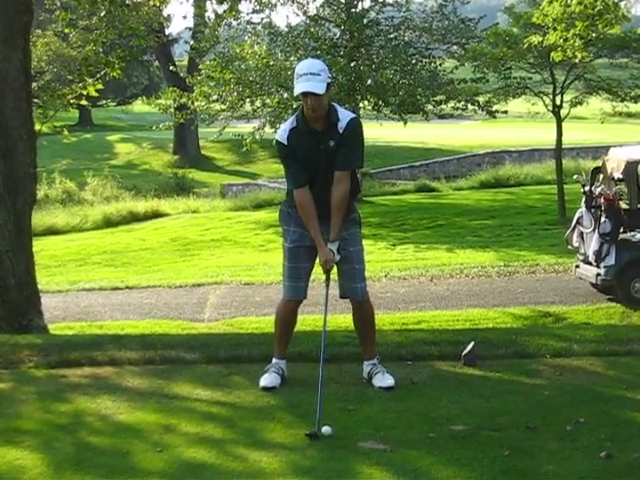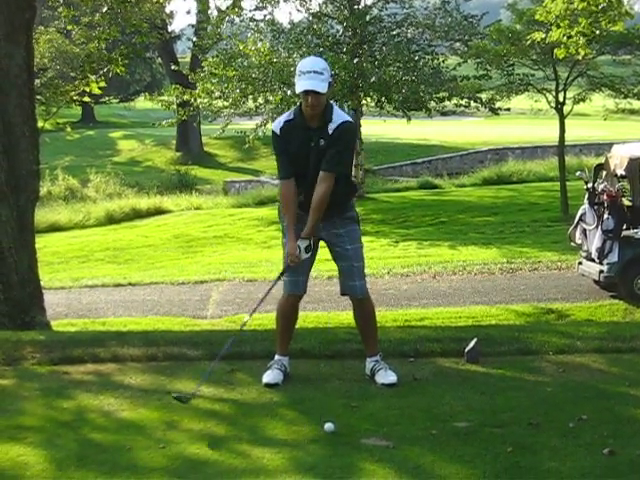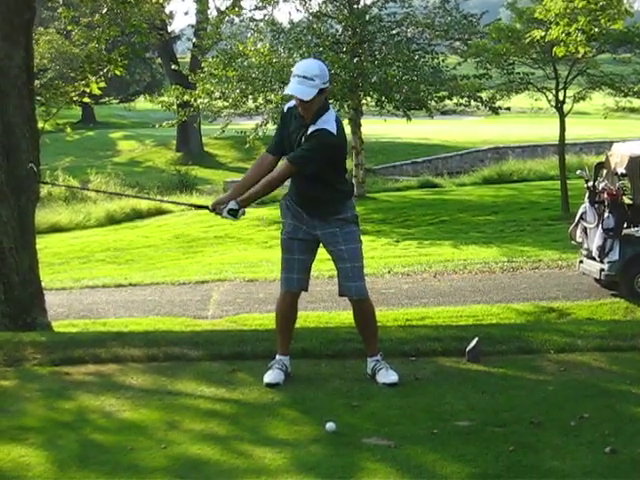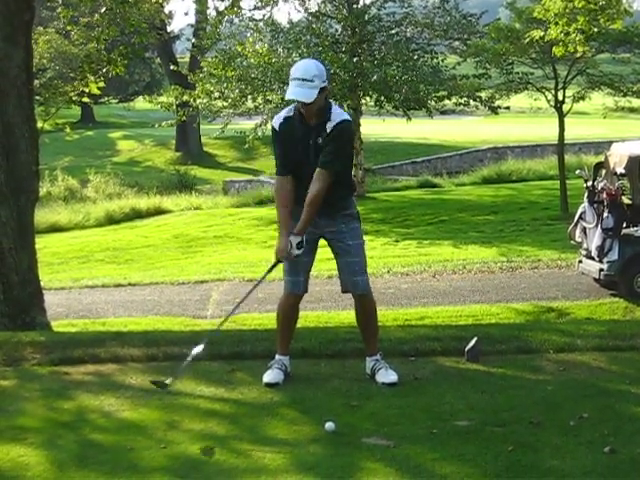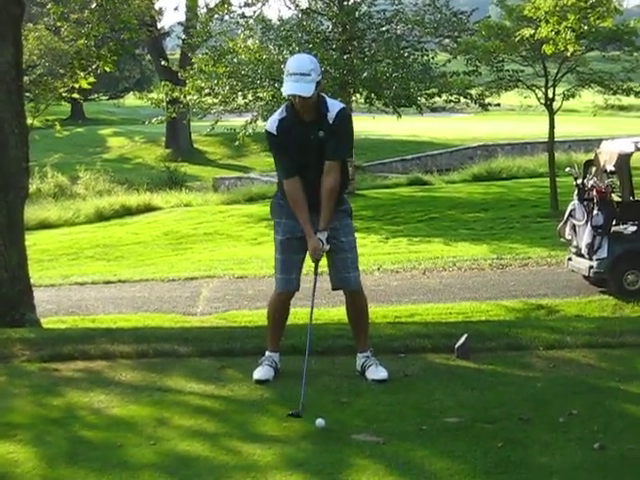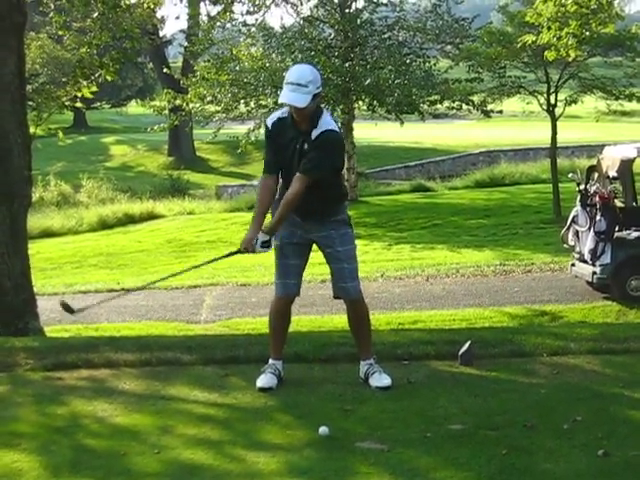
dt=0.5s
person 1, frame 1
left shoulder: (349, 125)
right shoulder: (287, 136)
left elbow: (341, 184)
right elbow: (301, 192)
left wrist: (334, 239)
right wrist: (319, 245)
left hip: (343, 217)
right hip: (299, 219)
left knee: (359, 294)
right knee: (292, 296)
left ankle: (371, 363)
right ankle: (278, 362)
person 1, frame 2
left shoulder: (342, 127)
right shoulder: (283, 127)
left elbow: (325, 185)
right elbow: (287, 185)
left wrist: (308, 236)
right wrist: (291, 237)
left hip: (339, 214)
right hip: (297, 212)
left knee: (358, 292)
right knee: (291, 292)
left ankle: (374, 360)
right ankle: (281, 359)
person 1, frame 3
left shoulder: (327, 133)
right shoulder: (291, 112)
left elbow: (281, 174)
right elbow: (267, 159)
left wrist: (240, 204)
right wrist: (230, 195)
left hip: (336, 216)
right hip: (298, 212)
left knee: (356, 292)
right knee: (290, 290)
left ankle: (375, 359)
right ankle: (282, 359)
person 1, frame 4
left shoulder: (340, 125)
right shoulder: (283, 123)
left elbow: (320, 184)
right elbow: (284, 180)
left wrist: (297, 232)
right wrist: (283, 233)
left hip: (340, 213)
right hip: (298, 213)
left knee: (360, 289)
right knee: (292, 291)
left ankle: (374, 359)
right ankle: (281, 359)
person 1, frame 5
left shoulder: (338, 116)
right shoulder: (276, 126)
left elbow: (331, 175)
right elbow: (290, 182)
left wrist: (323, 228)
right wrist: (308, 232)
left hip: (335, 208)
right hip: (290, 210)
left knee: (352, 285)
right knee: (284, 288)
left ankle: (364, 356)
right ankle: (271, 355)
person 1, frame 6
left shoulder: (328, 135)
right shoulder: (276, 124)
left elbow: (298, 187)
right elbow: (269, 178)
left wrist: (268, 232)
right wrist: (254, 226)
left hip: (331, 219)
right hip: (291, 217)
left knee: (352, 294)
right knee: (284, 294)
left ankle: (368, 363)
right ankle: (274, 364)
